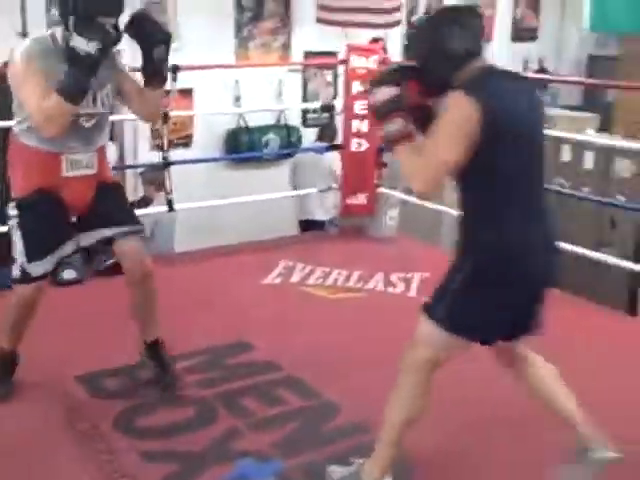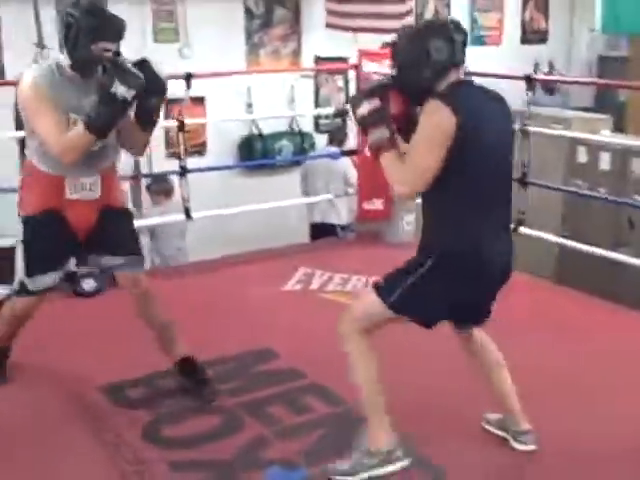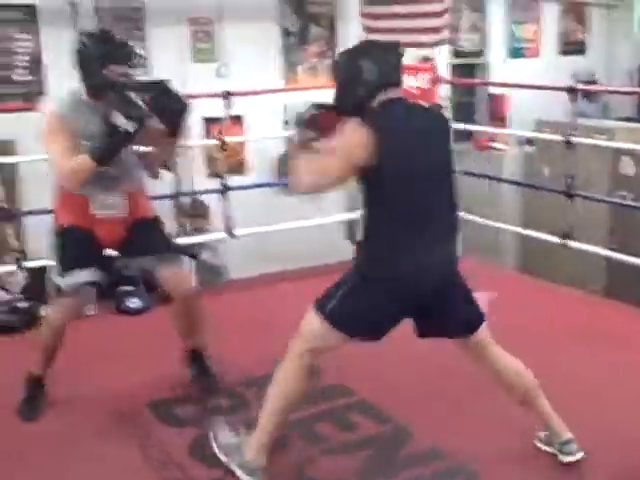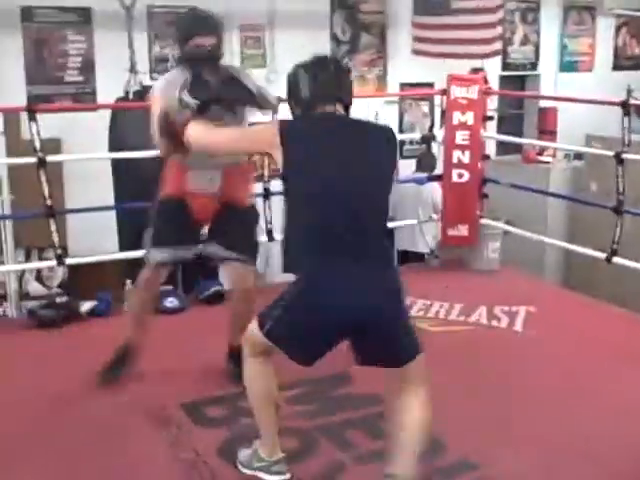
dt=0.3s
person 1, frame 1
left shoulder: (463, 101)
right shoulder: (521, 90)
left elbow: (423, 180)
left wrist: (394, 122)
left hip: (494, 258)
right hip: (534, 252)
left knee: (420, 359)
right knee: (512, 351)
person 1, frame 2
left shoulder: (441, 109)
right shoulder: (493, 104)
left elbow: (408, 183)
left wrist: (378, 129)
right wrist: (410, 119)
left hip: (452, 255)
right hip: (493, 252)
left knee: (355, 325)
right knee: (467, 328)
right ankle: (516, 424)
person 1, frame 3
left shoulder: (364, 127)
right shoulder: (434, 121)
left elbow: (306, 182)
left wrist: (309, 145)
left hip: (388, 270)
right hip: (439, 265)
left knee: (304, 347)
right knee: (483, 347)
right ankle: (561, 436)
person 1, frame 4
left shoulder: (285, 137)
right shoulder: (384, 140)
left elbow: (206, 138)
left wrist: (177, 120)
left hip: (318, 290)
right hip: (381, 290)
left knee: (254, 348)
right knee: (412, 386)
person 2, frame 1
left shoulder: (106, 58)
left elbow: (150, 112)
right elbow: (50, 124)
left wrist: (156, 58)
right wrist: (80, 69)
left hip: (93, 172)
right hip: (40, 176)
left knee: (139, 264)
left ankle: (154, 351)
person 2, frame 2
left shoulder: (109, 80)
right shoulder: (37, 84)
left elbow: (135, 147)
right elbow: (64, 152)
left wrist: (149, 105)
right wrist: (106, 110)
left hip: (102, 192)
right hip: (49, 199)
left knee: (138, 285)
left ankle: (185, 364)
person 2, frame 3
left shoulder: (127, 102)
right shoulder: (60, 112)
left elbow: (164, 151)
right elbow: (68, 176)
left wrist: (173, 120)
right wrist: (110, 142)
left hip: (131, 207)
right hip: (81, 213)
left knee: (183, 286)
right knee: (67, 307)
left ankle: (195, 356)
right ankle: (36, 382)
person 2, frame 4
left shoulder: (233, 81)
right shoulder: (167, 85)
left elbow: (269, 106)
right elbow: (164, 142)
left wrist: (246, 93)
left hip: (231, 188)
right hip: (183, 186)
left knee: (244, 283)
right knee: (154, 268)
left ankle: (235, 350)
right ankle: (128, 347)
